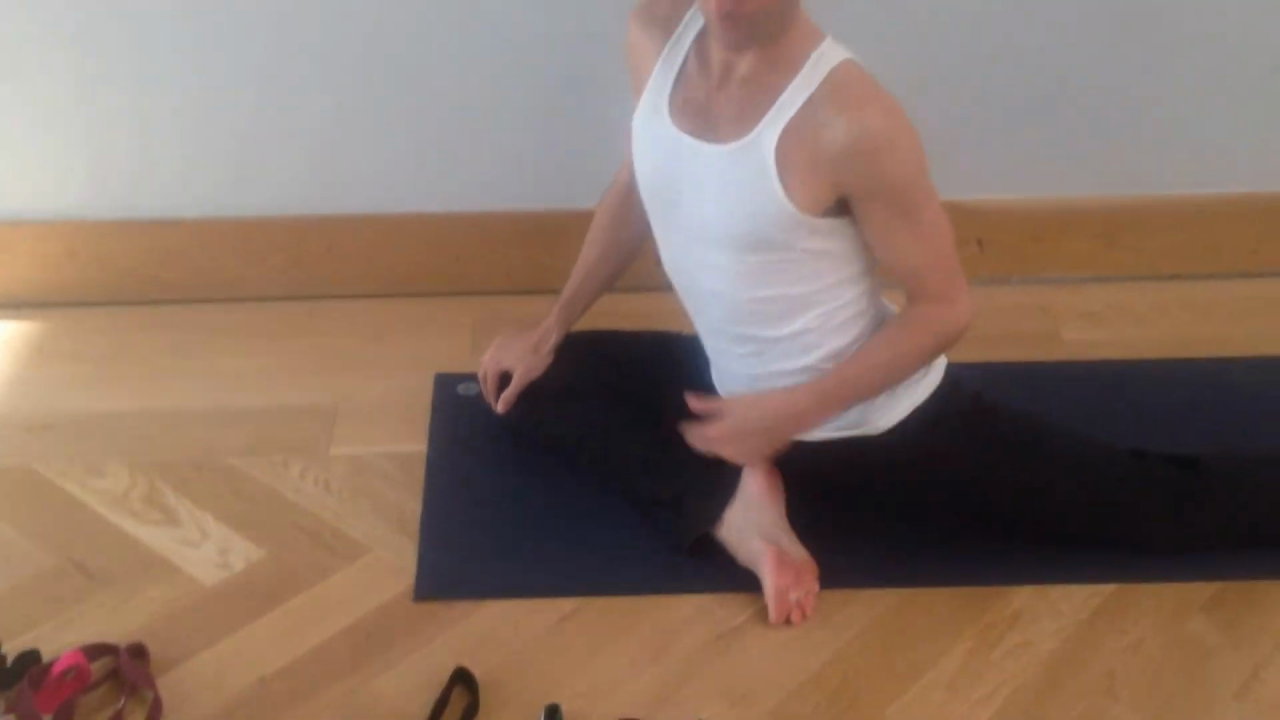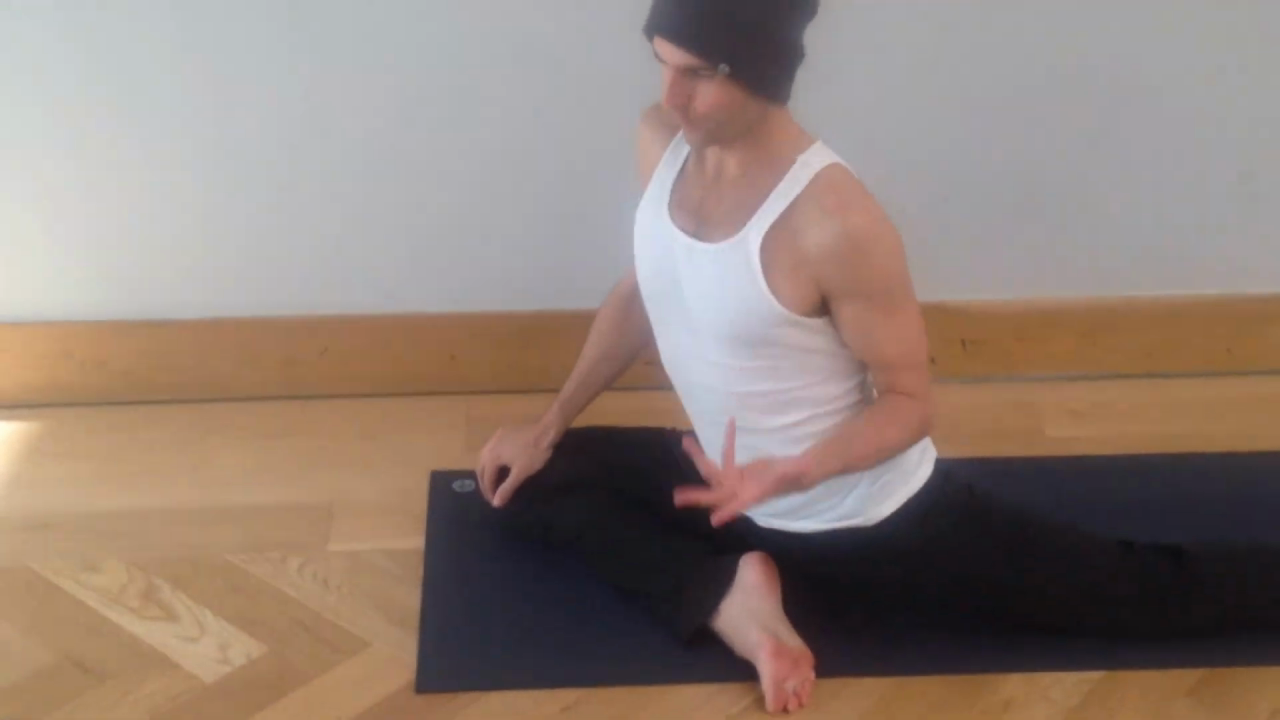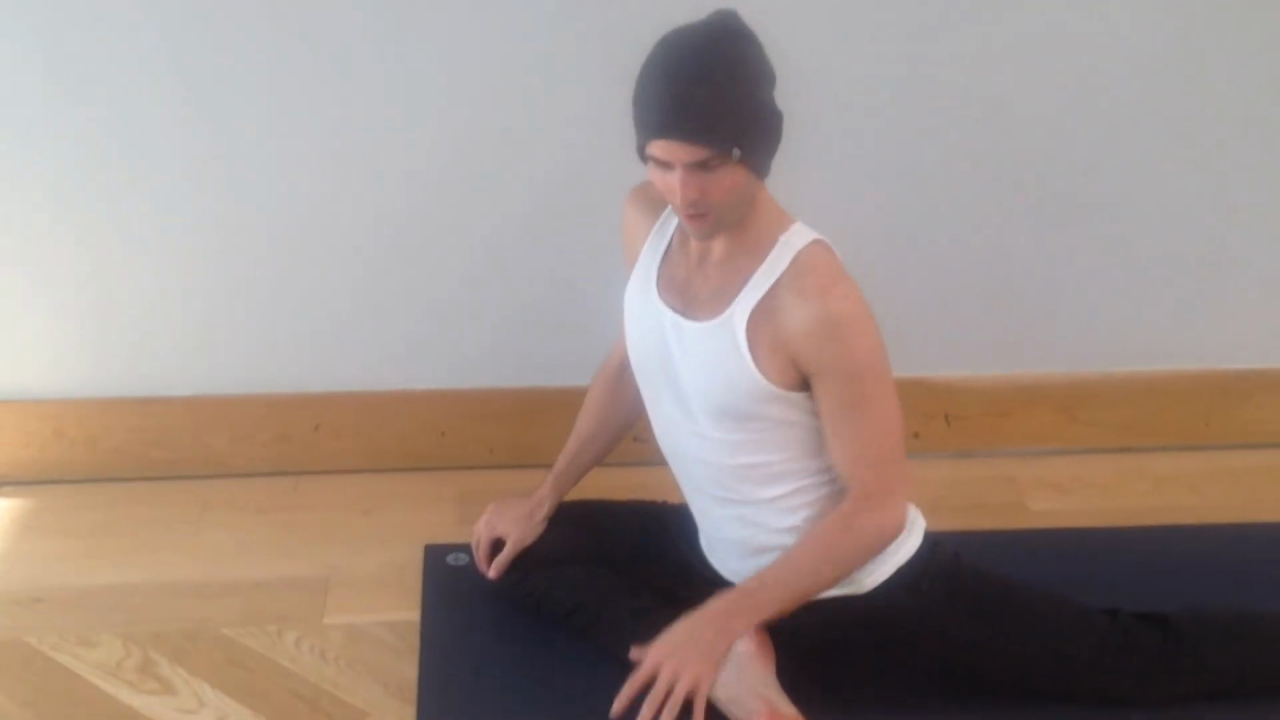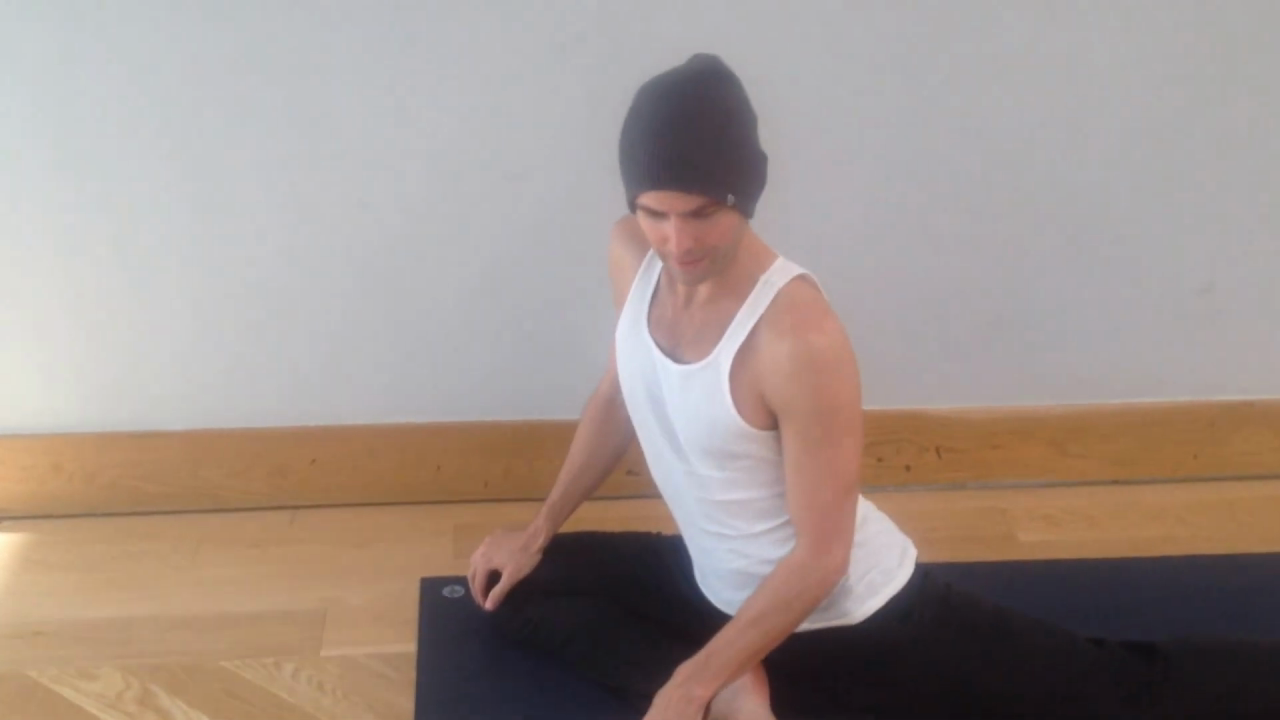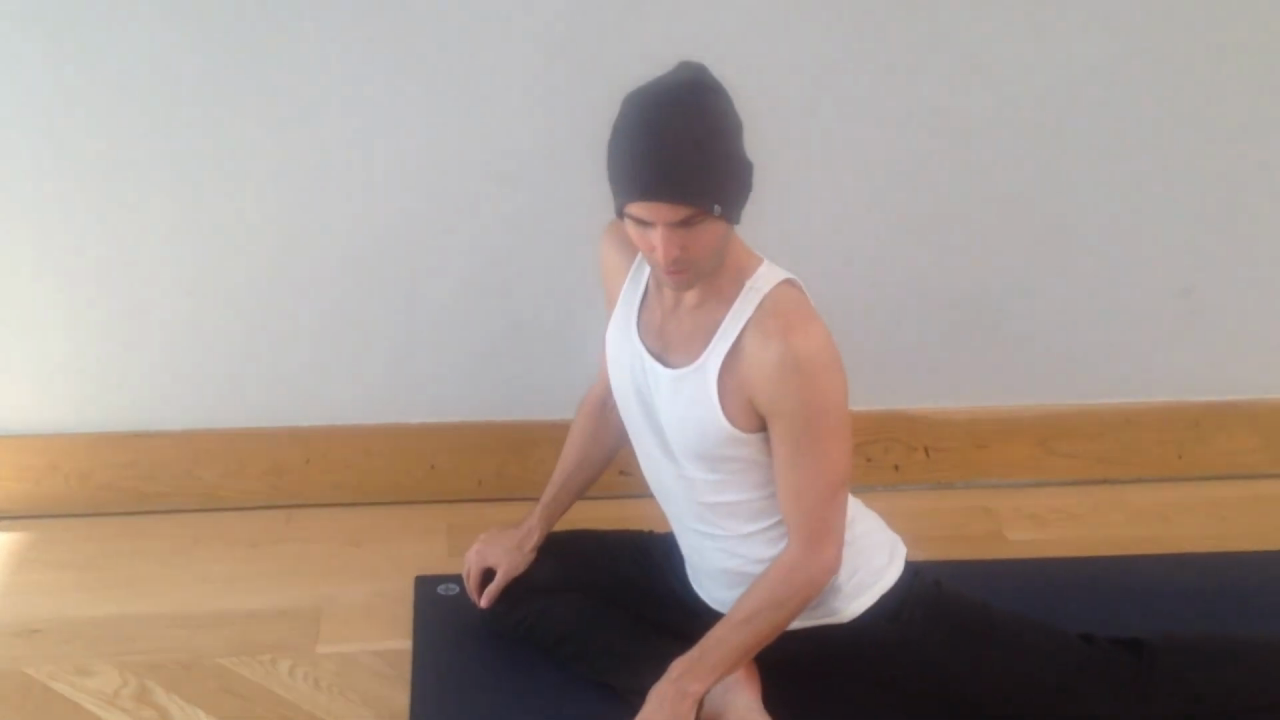
dt=0.4s
person 1, frame 1
left shoulder: (849, 120)
left elbow: (942, 305)
right elbow: (638, 187)
left wrist: (791, 414)
right wrist: (552, 326)
left hip: (877, 424)
right hip: (736, 390)
left knee: (1153, 502)
right knee: (531, 387)
right ankle: (726, 506)
person 1, frame 2
left shoulder: (833, 222)
right shoulder: (662, 139)
left elbow: (909, 400)
right elbow: (644, 288)
left wrist: (795, 476)
right wrist: (552, 423)
left hip: (867, 518)
right hip: (732, 486)
left knee: (1137, 590)
right knee: (531, 485)
right ankle: (724, 596)
person 1, frame 3
left shoulder: (815, 301)
right shoulder: (644, 219)
left elbow: (877, 509)
right elbow: (633, 363)
left wrist: (723, 619)
right wrist: (545, 495)
left hip: (864, 587)
right hip: (724, 556)
right knee: (524, 553)
person 1, frame 4
left shoulder: (798, 336)
right shoulder: (631, 254)
left elbow: (821, 557)
right elbow: (620, 393)
right wrist: (539, 529)
left hip: (855, 614)
right hip: (720, 586)
right knee: (521, 584)
person 1, frame 5
left shoulder: (784, 340)
right shoulder: (622, 258)
left elbow: (814, 557)
right elbow: (613, 394)
right wrist: (534, 525)
left hip: (846, 614)
right hip: (713, 582)
right knee: (513, 582)
